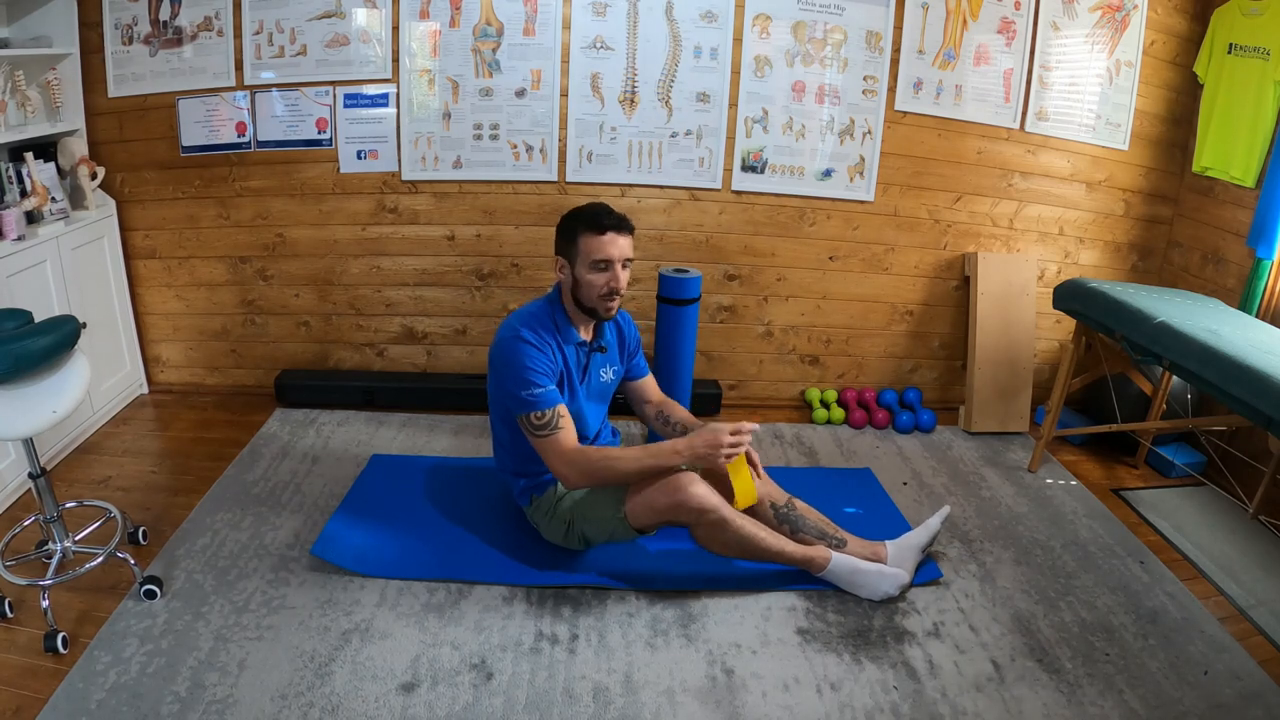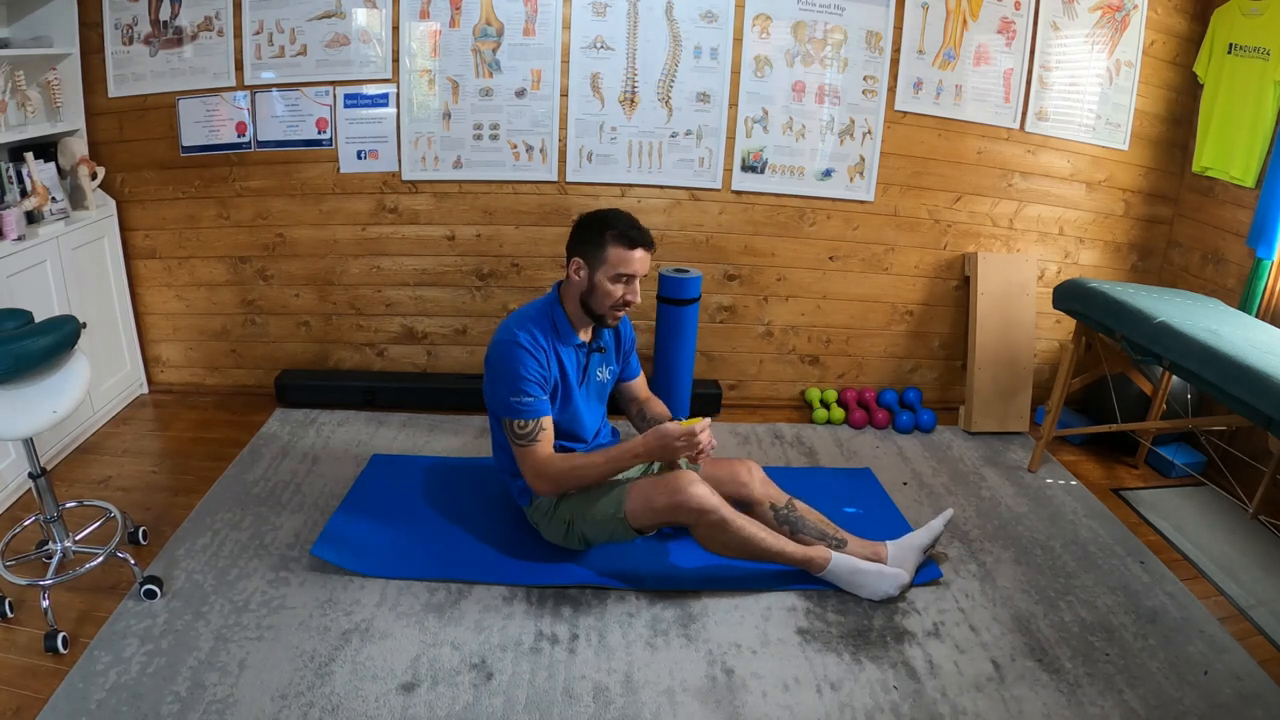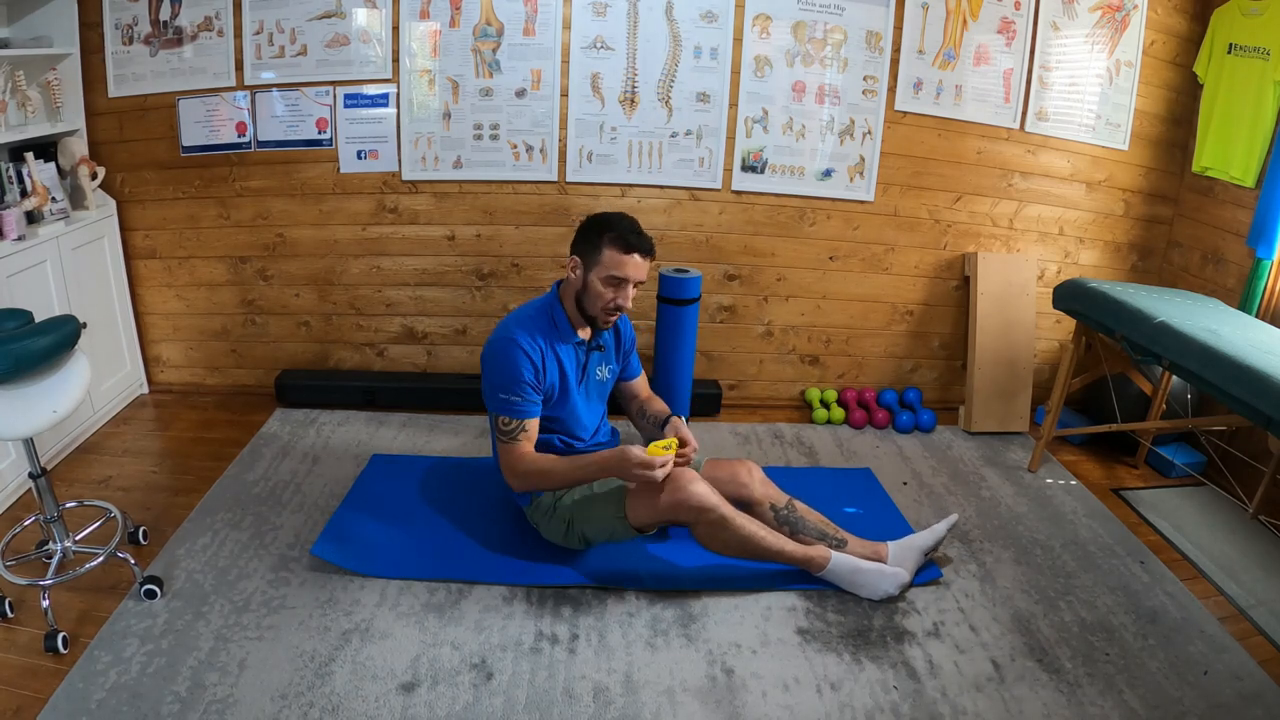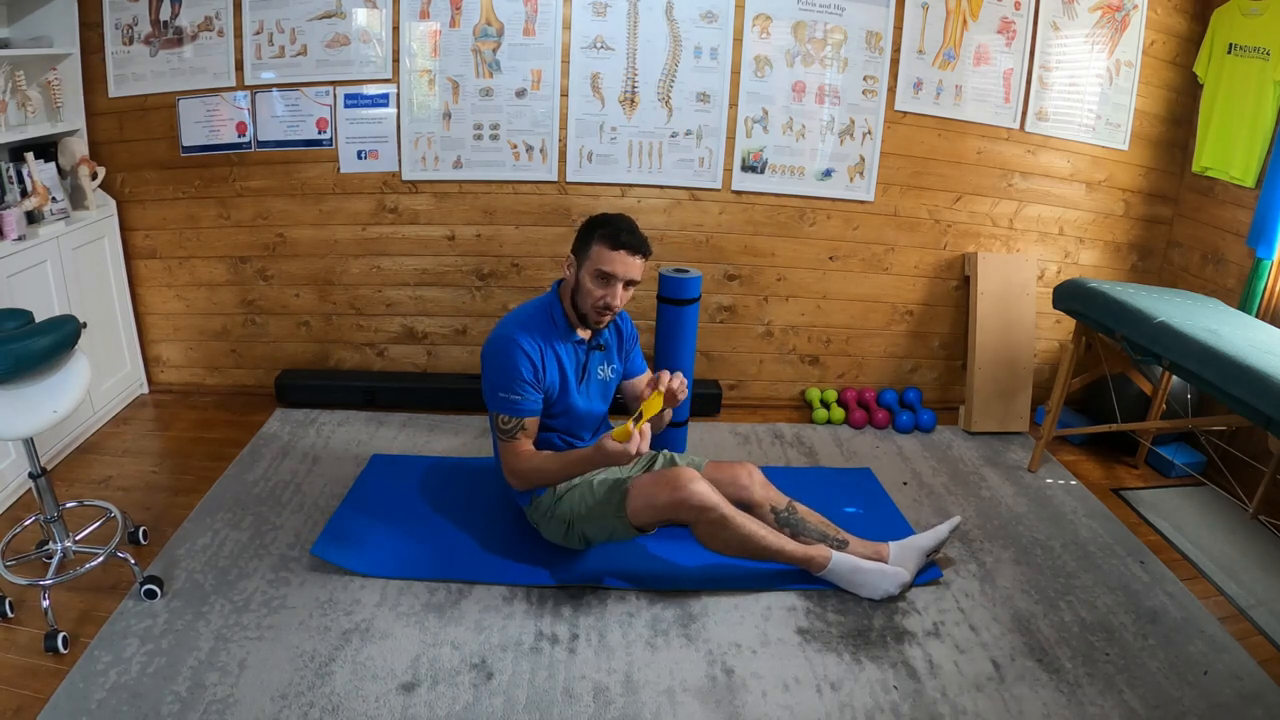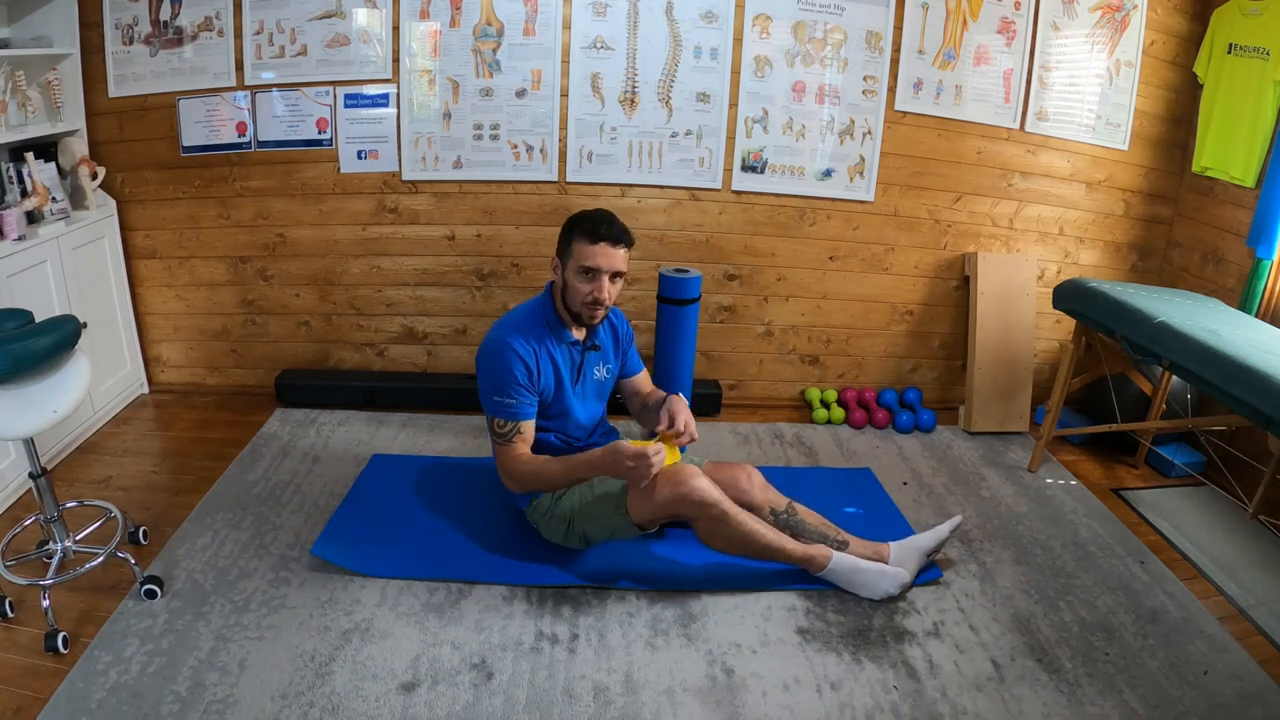
dt=0.3s
person 1, frame 1
left shoulder: (618, 324)
right shoulder: (525, 344)
left elbow: (655, 403)
right elbow: (572, 466)
left wrist: (707, 435)
right wrist: (688, 448)
left hip: (608, 461)
right hip: (555, 494)
right knee: (686, 492)
left ankle: (876, 553)
right ankle: (822, 562)
person 1, frame 2
left shoulder: (613, 325)
right shoulder: (522, 346)
left elbow: (639, 400)
right elbow: (543, 475)
left wrist: (675, 429)
right wrist: (649, 447)
left hip: (606, 461)
right hip: (556, 498)
left knee: (745, 477)
right knee: (685, 491)
left ankle: (877, 554)
right ankle: (824, 563)
person 1, frame 3
left shoulder: (614, 324)
right shoulder: (518, 345)
left elbow: (639, 398)
right elbow: (519, 471)
left wrist: (669, 425)
right wrist: (613, 463)
left hip: (607, 463)
right hip: (557, 494)
left knee: (744, 477)
right knee: (686, 490)
left ankle: (878, 554)
right ankle: (824, 564)
person 1, frame 4
left shoulder: (616, 324)
right shoulder: (517, 343)
left elbow: (641, 402)
right elbow: (518, 469)
left wrist: (663, 398)
right wrist: (598, 454)
left hip: (608, 459)
right hip: (556, 491)
left knee: (744, 479)
right knee: (686, 489)
left ankle: (880, 553)
right ankle: (822, 562)
person 1, frame 5
left shoulder: (611, 322)
right shoulder: (512, 347)
left elbow: (641, 395)
right elbow: (515, 471)
left wrist: (670, 410)
right wrist: (604, 460)
left hip: (606, 461)
right hip: (556, 495)
left knee: (745, 481)
right knee: (686, 486)
left ankle: (879, 554)
right ankle: (823, 563)
